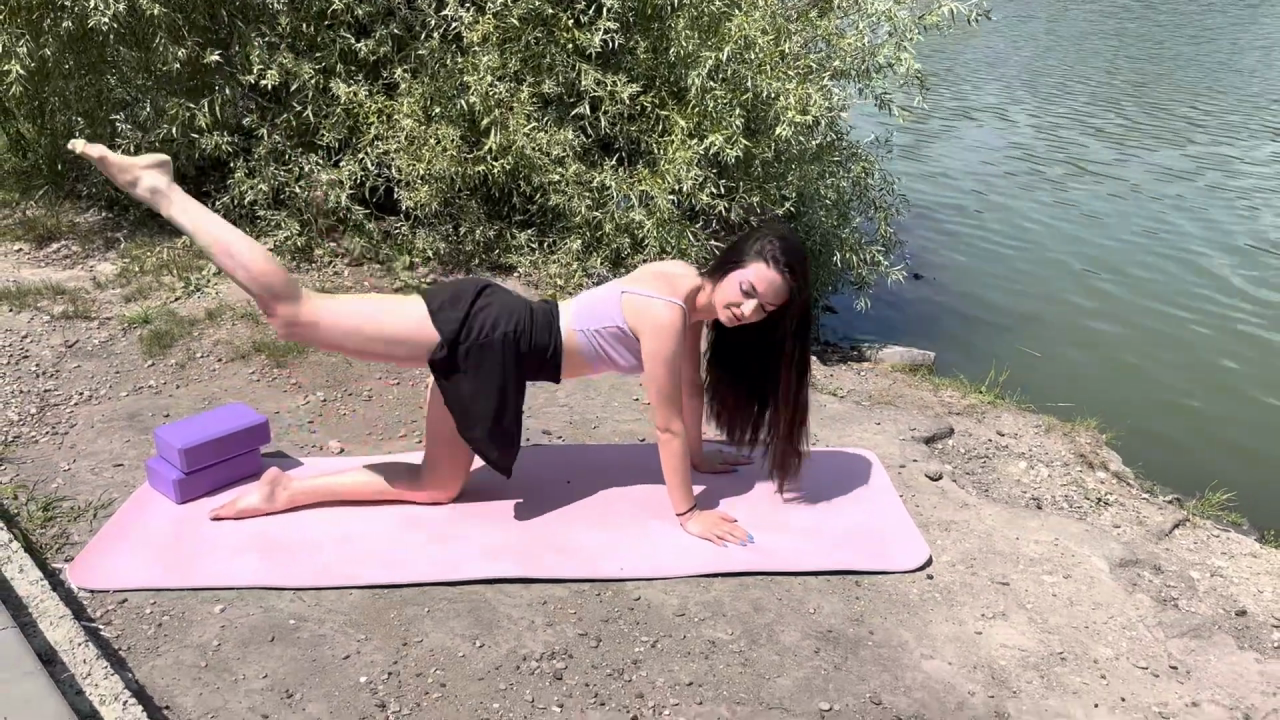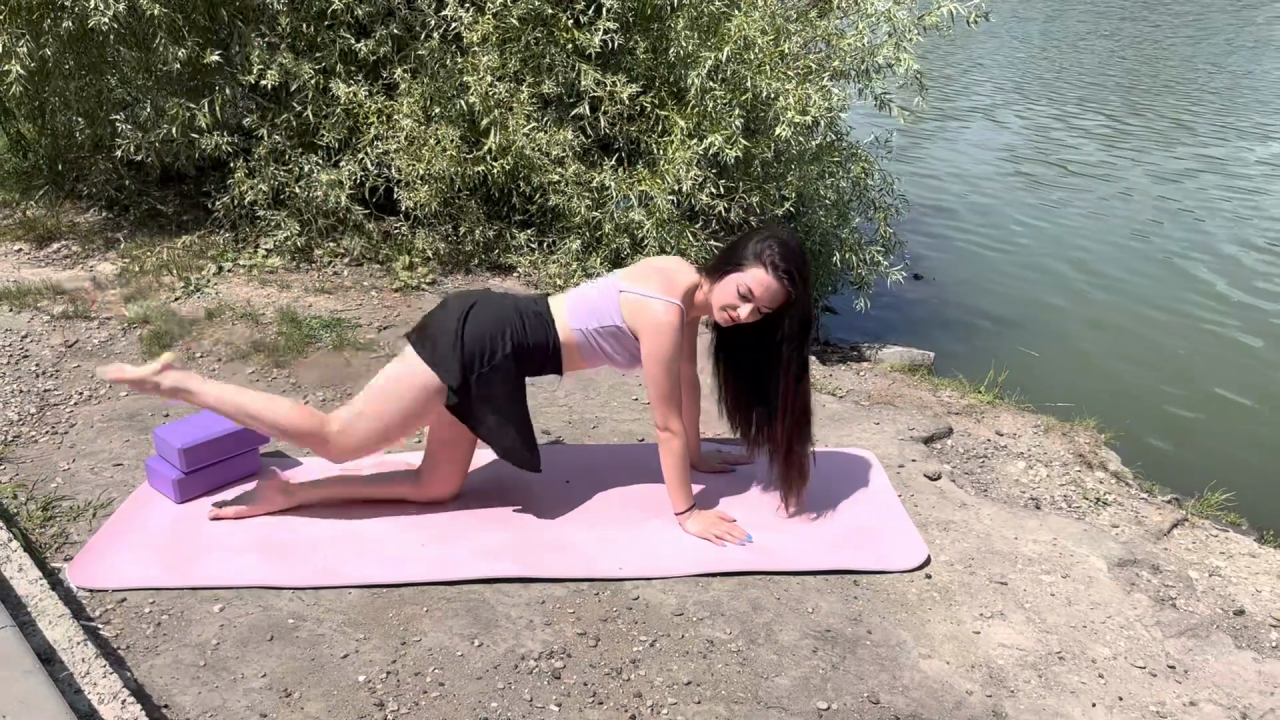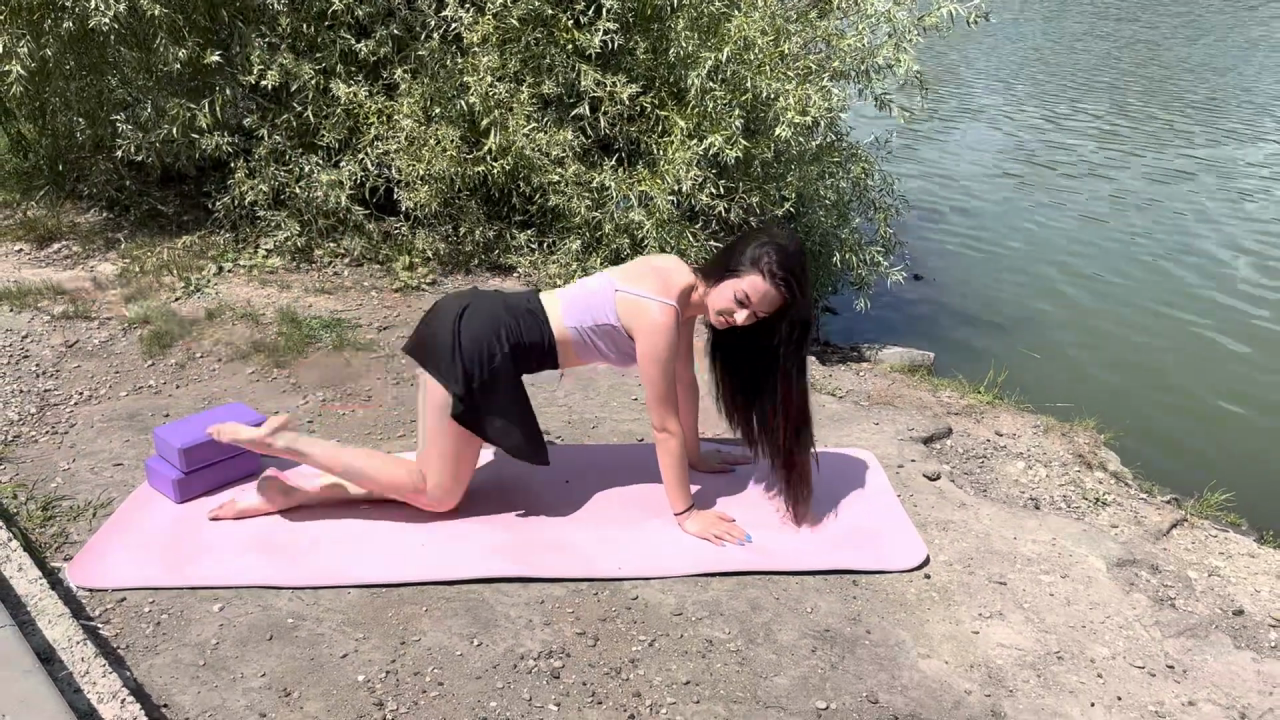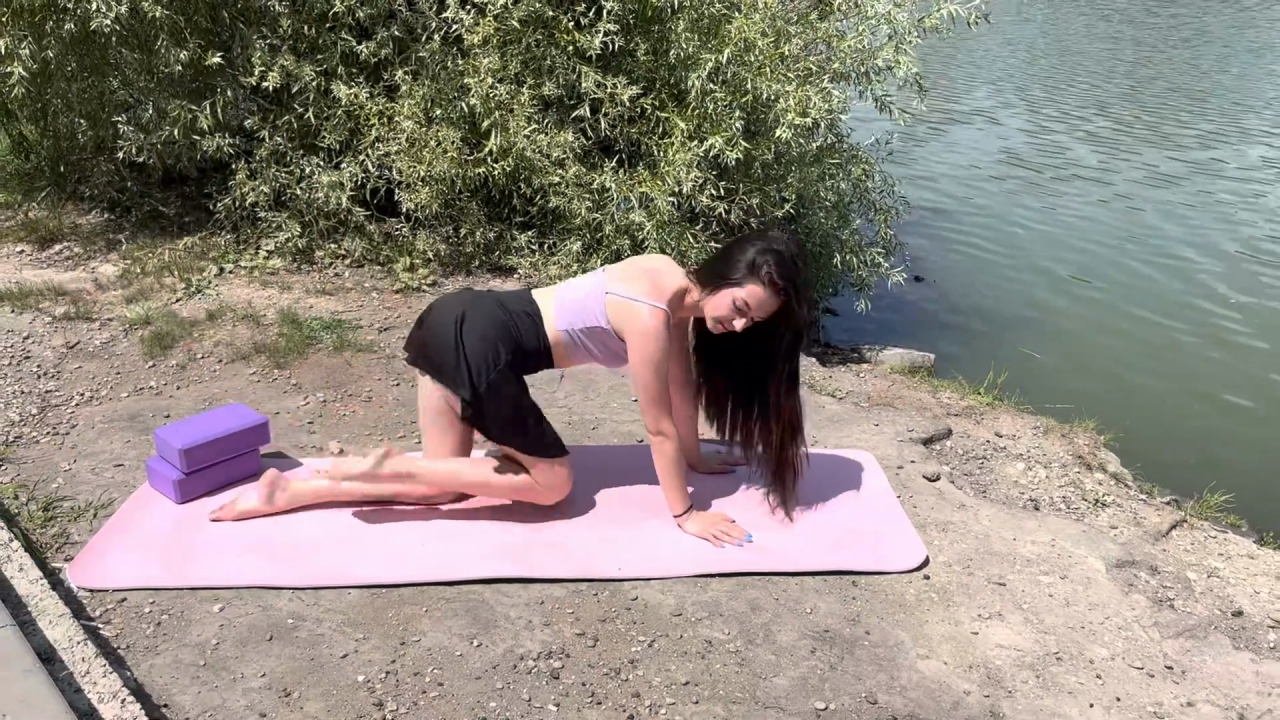
dt=0.2s
person 1, frame 1
left shoulder: (687, 284)
right shoulder: (668, 308)
left elbow: (683, 390)
right elbow: (667, 424)
left wrist: (699, 457)
right wrist: (688, 510)
left hip: (493, 361)
right hip: (484, 331)
left knee: (439, 485)
right knee: (291, 310)
left ankle: (284, 491)
right ankle: (161, 189)
person 1, frame 2
left shoulder: (687, 282)
right shoulder: (666, 310)
left elbow: (684, 384)
right elbow: (668, 421)
left wrist: (695, 457)
right wrist: (684, 509)
left hip: (495, 334)
right hip: (482, 341)
left knee: (437, 483)
right knee: (333, 438)
left ankle: (281, 491)
right ankle: (178, 380)
person 1, frame 3
left shoulder: (681, 276)
right shoulder: (660, 311)
left elbow: (683, 383)
right elbow: (666, 423)
left wrist: (697, 456)
right wrist: (684, 511)
left hip: (478, 321)
right hip: (475, 343)
left knee: (443, 480)
right knee: (435, 493)
left ankle: (282, 487)
right ankle: (286, 441)
person 1, frame 4
left shoulder: (673, 277)
right shoulder: (650, 315)
left elbow: (681, 382)
right elbow: (658, 423)
left wrist: (693, 455)
right wrist: (684, 512)
left hip: (465, 322)
right hip: (479, 345)
left knee: (444, 474)
right knee: (550, 484)
left ankle: (286, 490)
right ankle: (385, 465)
